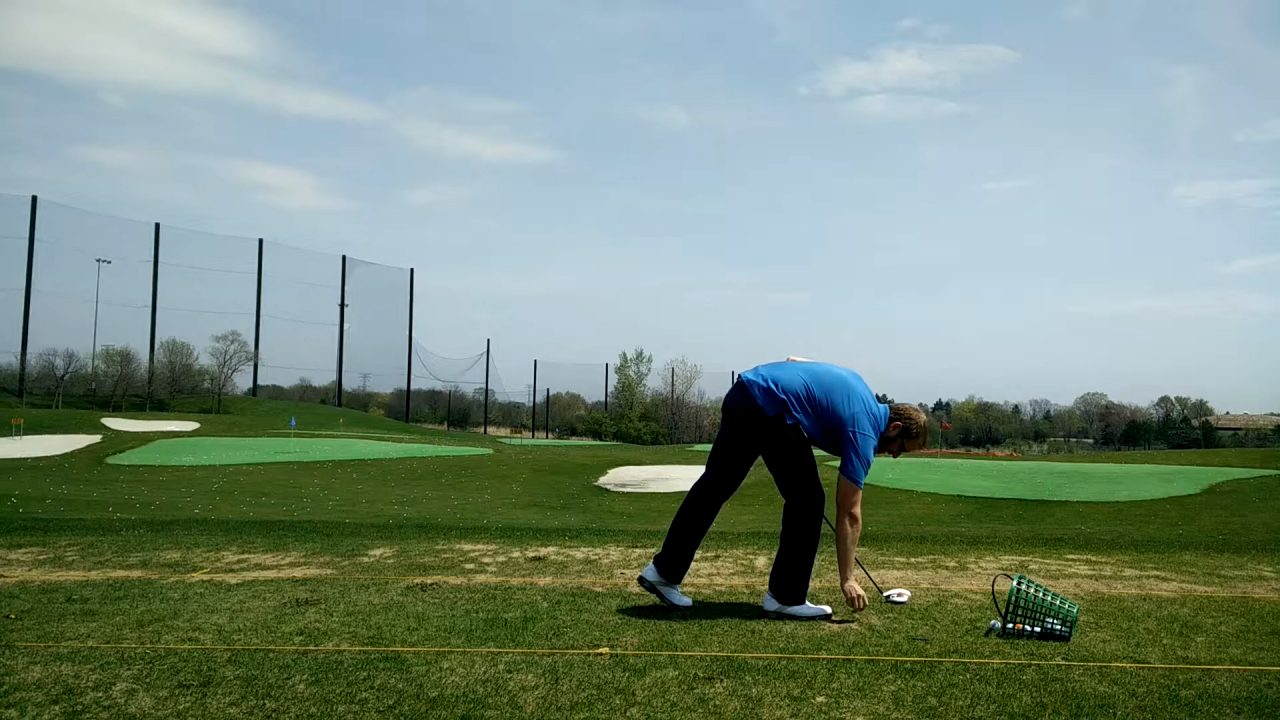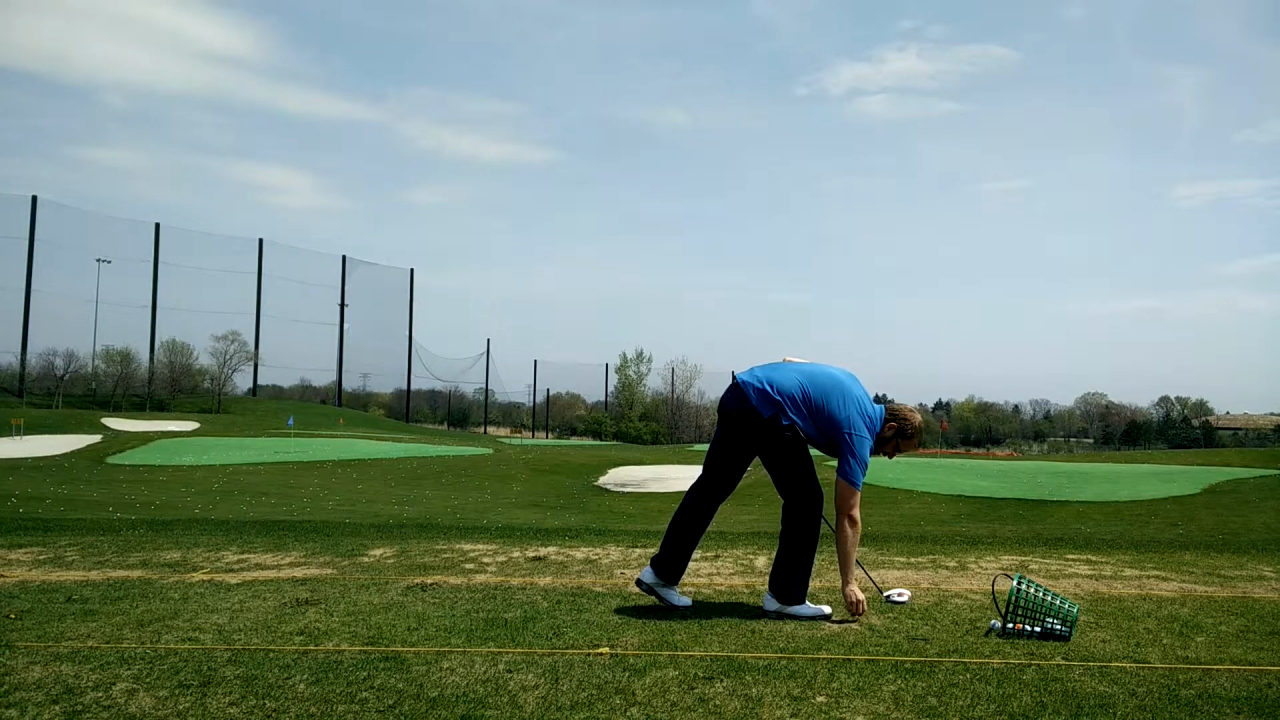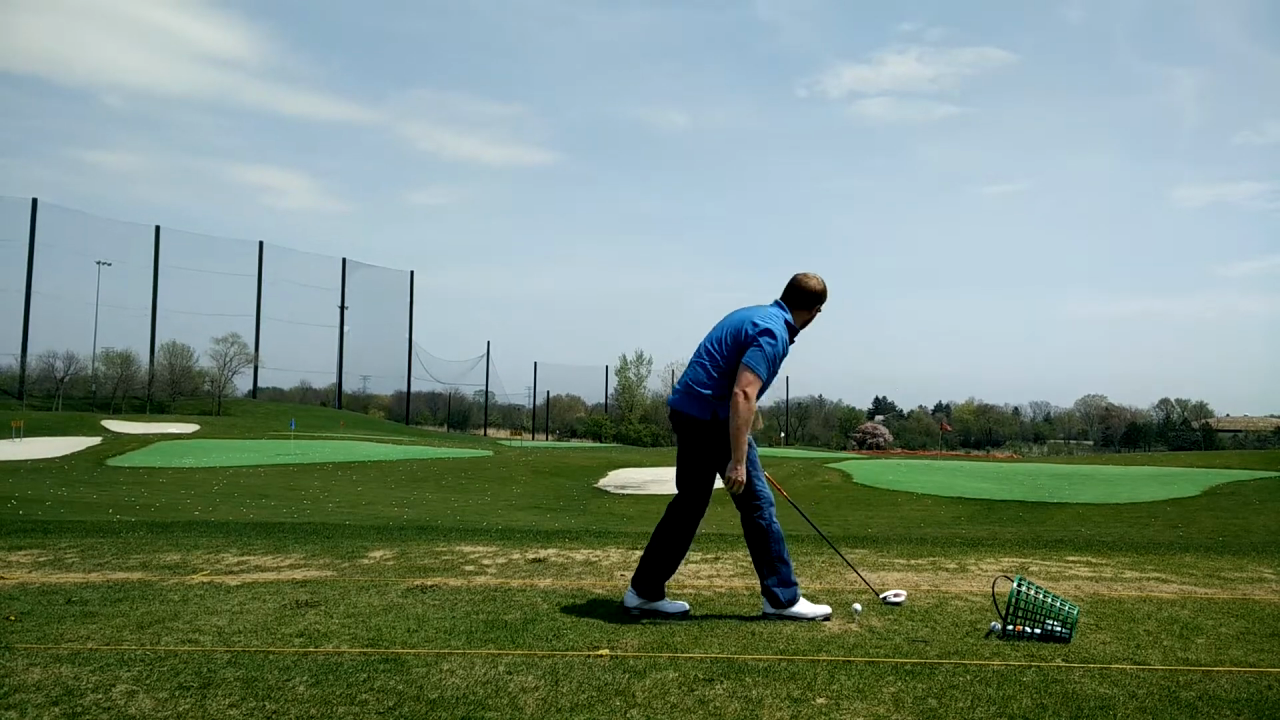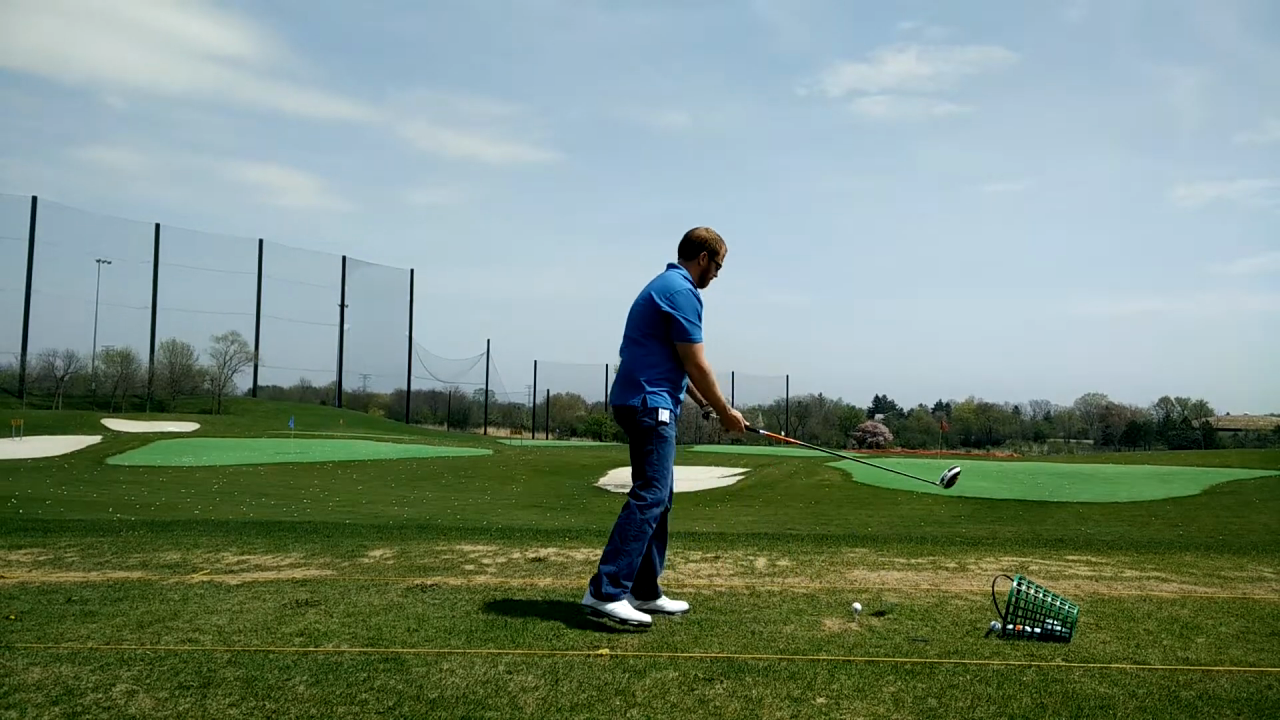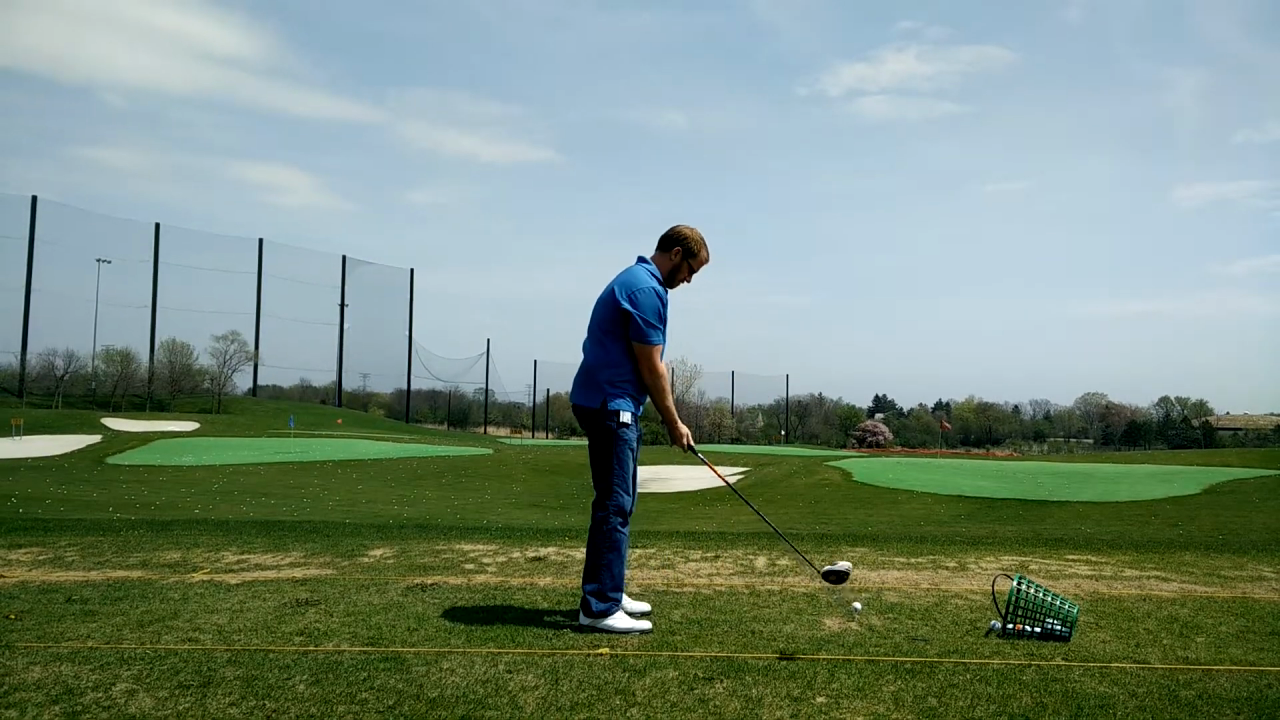
dt=0.7s
person 1, frame 1
left shoulder: (859, 391)
right shoulder: (864, 431)
left elbow: (793, 361)
right elbow: (849, 514)
right wrist: (847, 579)
left hip: (744, 394)
right hip: (772, 412)
left knee: (713, 487)
right knee: (807, 501)
left ankle: (664, 571)
right ankle: (786, 597)
person 1, frame 2
left shoulder: (853, 389)
right shoulder: (859, 433)
left elbow: (789, 362)
right elbow: (848, 516)
right wrist: (849, 583)
left hip: (739, 395)
right hip: (768, 414)
left knee: (709, 488)
right knee: (806, 501)
left ankle: (660, 573)
right ankle: (786, 597)
person 1, frame 3
left shoulder: (756, 314)
right shoulder: (775, 333)
right elbow: (743, 395)
right wrist: (737, 460)
left hip: (687, 409)
right hip: (711, 415)
left knee: (690, 503)
right knee: (757, 503)
left ankle: (644, 590)
right ankle: (782, 598)
person 1, frame 4
left shoulder: (666, 286)
right shoulder: (681, 291)
right elbow: (696, 365)
left wrist: (709, 405)
right wrist: (724, 410)
left hip: (646, 403)
right hip: (649, 405)
left knee: (657, 499)
right knee: (648, 497)
left ankle: (643, 590)
right ankle: (606, 590)
person 1, frame 5
left shoulder: (636, 280)
right shoulder: (646, 288)
left elbow: (649, 365)
right elbow: (651, 368)
left wrist: (672, 419)
right wrist: (673, 422)
left hip: (610, 403)
right hip: (609, 405)
left knee: (620, 501)
right knee: (614, 504)
left ankle: (606, 591)
right ankle: (598, 607)
